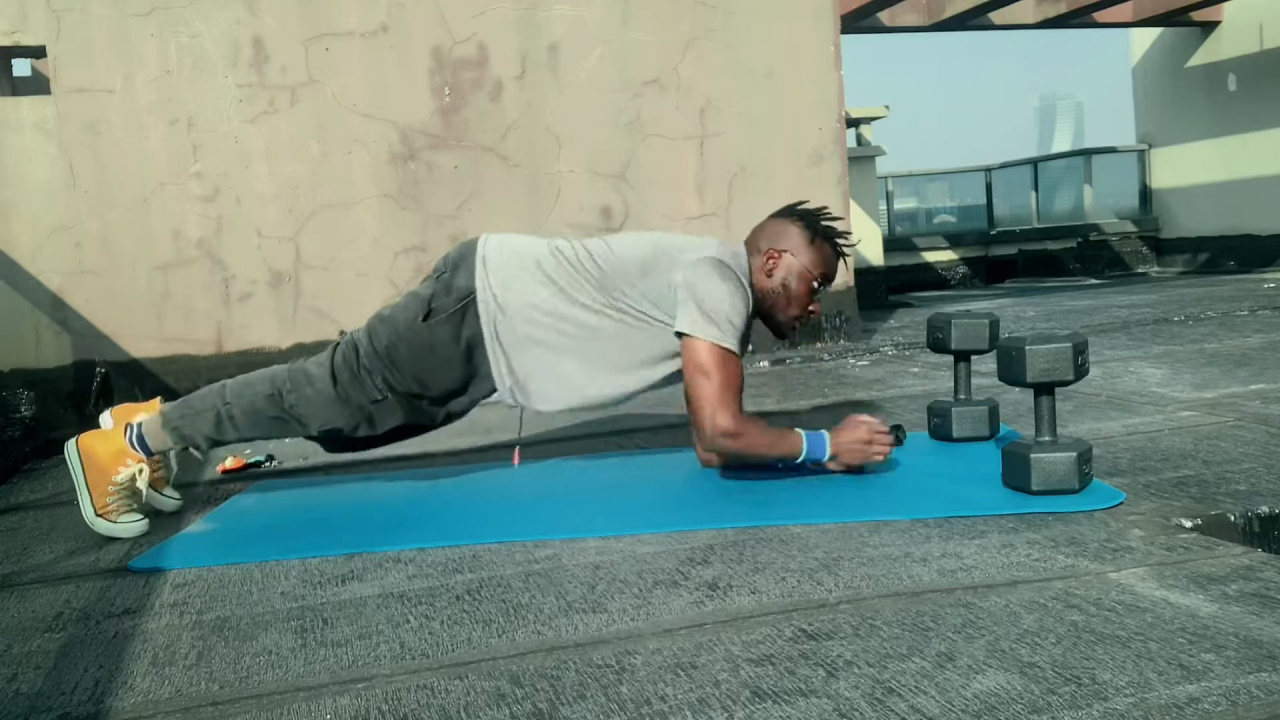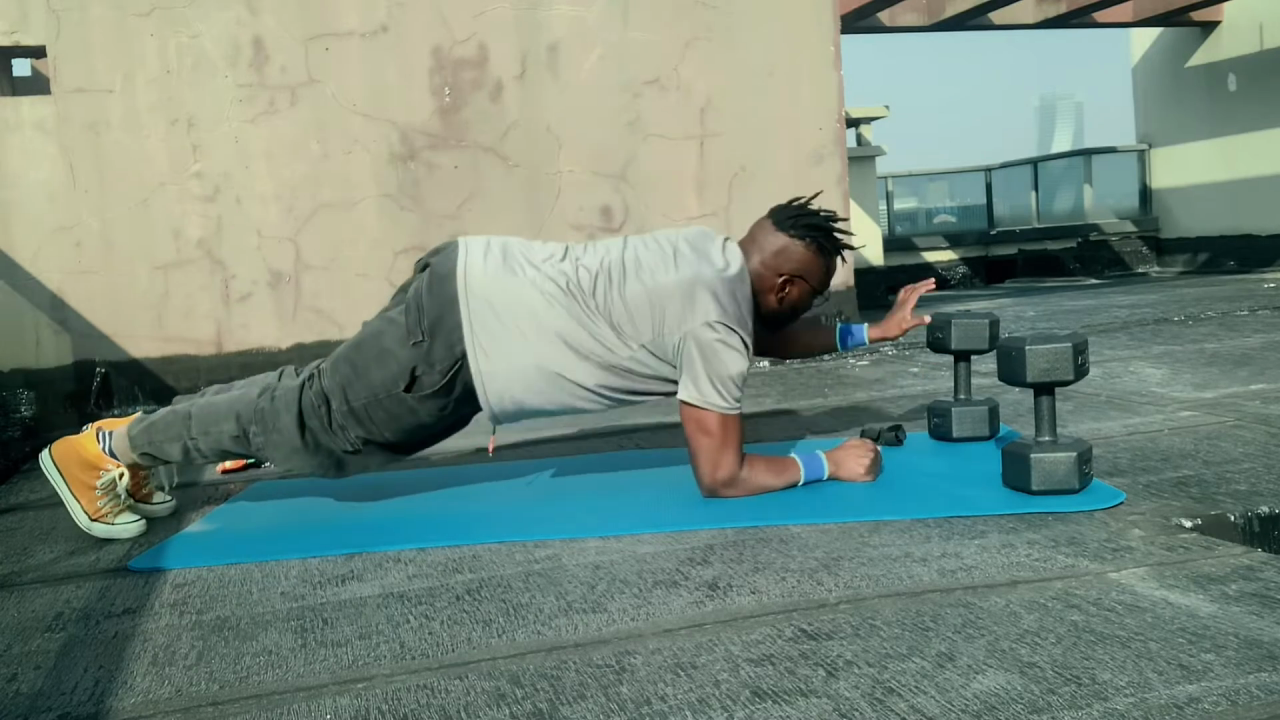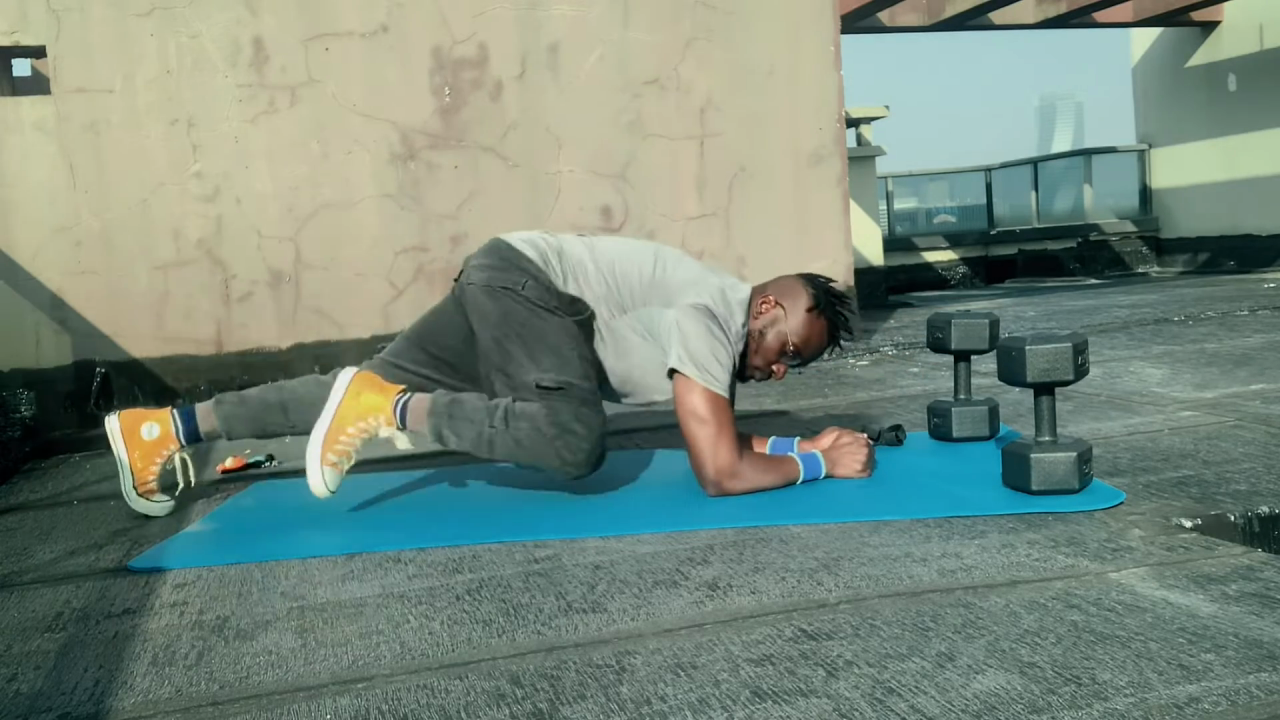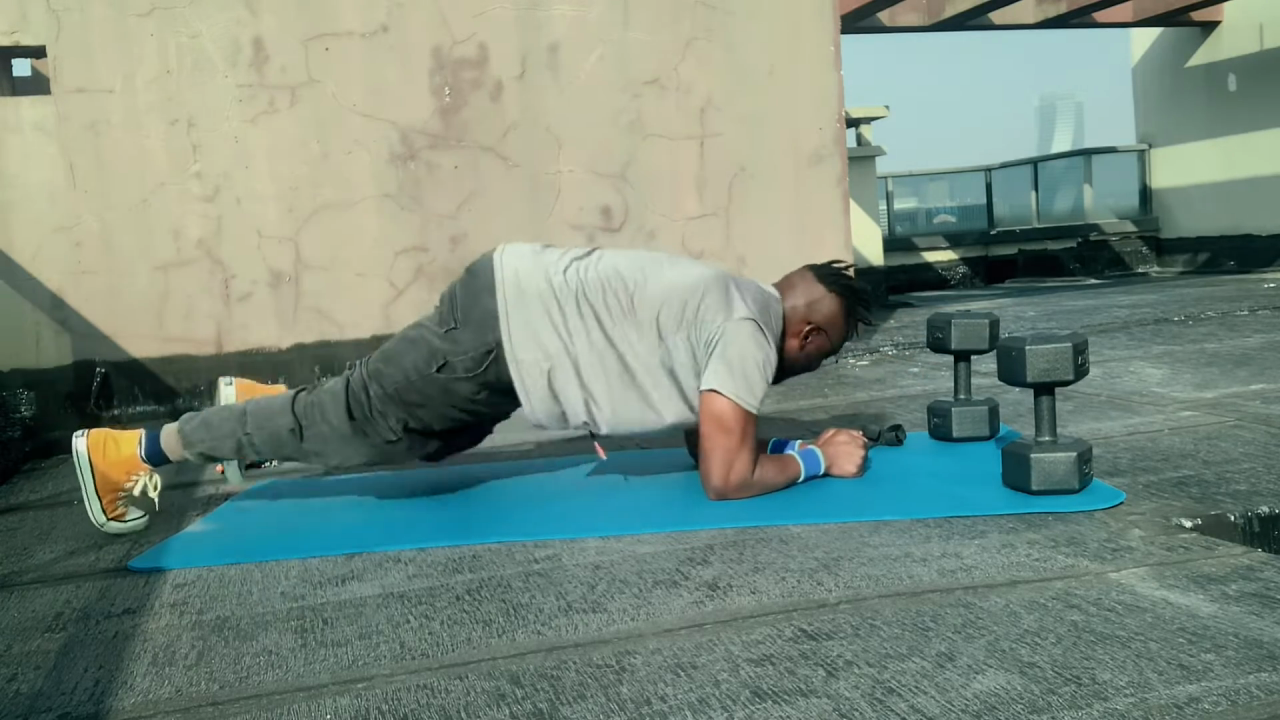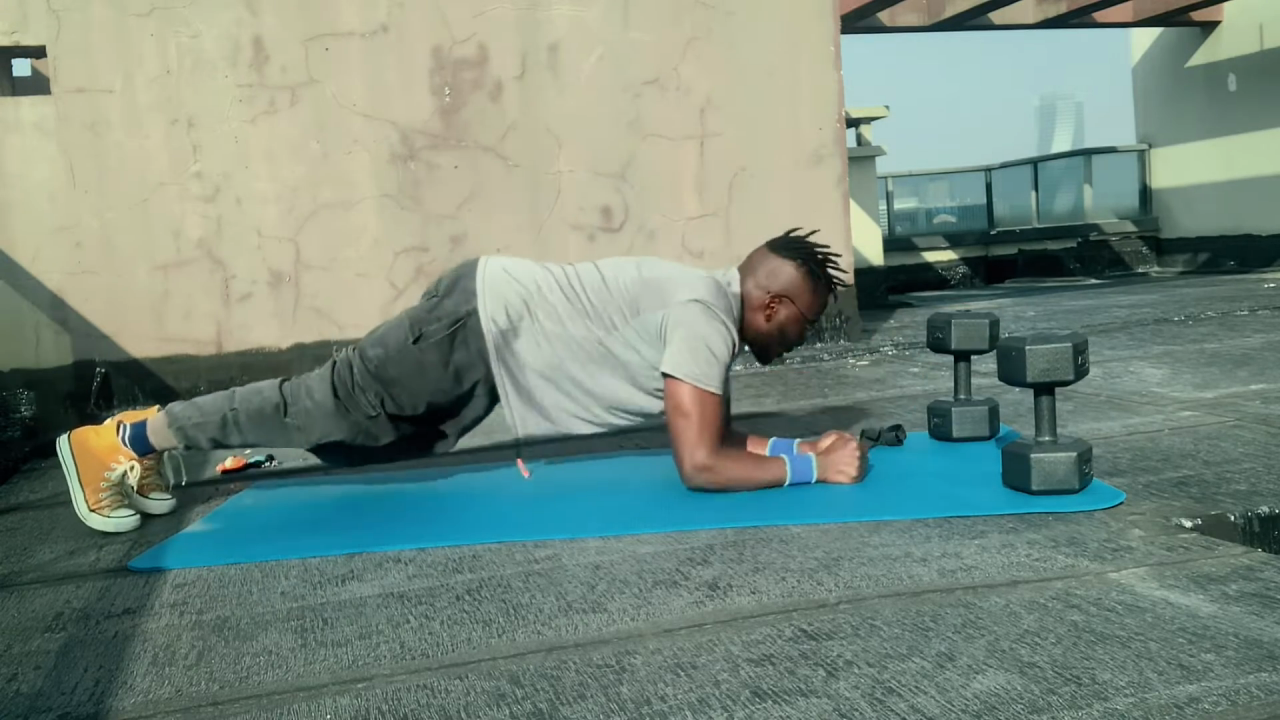
dt=1s
person 1, frame 1
left shoulder: (693, 322)
right shoulder: (708, 278)
left elbow: (708, 435)
right elbow: (719, 430)
left wrist: (798, 455)
right wrist: (829, 445)
left hip: (480, 351)
right hip: (476, 304)
left knee: (353, 421)
right knee: (325, 395)
left ankle: (152, 430)
right ankle: (127, 438)
person 1, frame 2
left shoulder: (720, 252)
right shoulder: (714, 325)
left elbow: (767, 333)
right elbow: (720, 476)
left wrist: (861, 332)
right wrist: (825, 465)
left hip: (469, 280)
right hip: (461, 334)
left knee: (317, 396)
right knee: (313, 424)
left ankle: (137, 442)
right ankle: (105, 447)
person 1, frame 3
left shoulder: (728, 317)
right shoulder: (708, 318)
left elbow: (718, 435)
right elbow: (721, 472)
left wrist: (793, 444)
right wrist: (819, 465)
left hip: (511, 292)
right hip: (519, 280)
left knee: (372, 382)
right knee: (575, 442)
left ankle: (165, 427)
right ankle: (388, 408)
person 1, frame 4
left shoulder: (732, 302)
right shoulder: (750, 333)
left elbow: (715, 439)
right elbow: (726, 478)
left wrist: (789, 445)
right wrist: (814, 459)
left hip: (516, 291)
right hip: (501, 327)
left knee: (439, 437)
right knee: (348, 423)
left ankle: (263, 404)
right ankle: (132, 450)
person 1, frame 5
left shoulder: (712, 307)
right shoulder: (705, 317)
left elbow: (708, 437)
right elbow: (702, 467)
left wrist: (790, 444)
right wrist: (808, 467)
left hip: (490, 347)
right hip: (476, 327)
left knee: (342, 425)
right knee: (326, 408)
left ankle: (161, 430)
right ankle: (124, 438)
